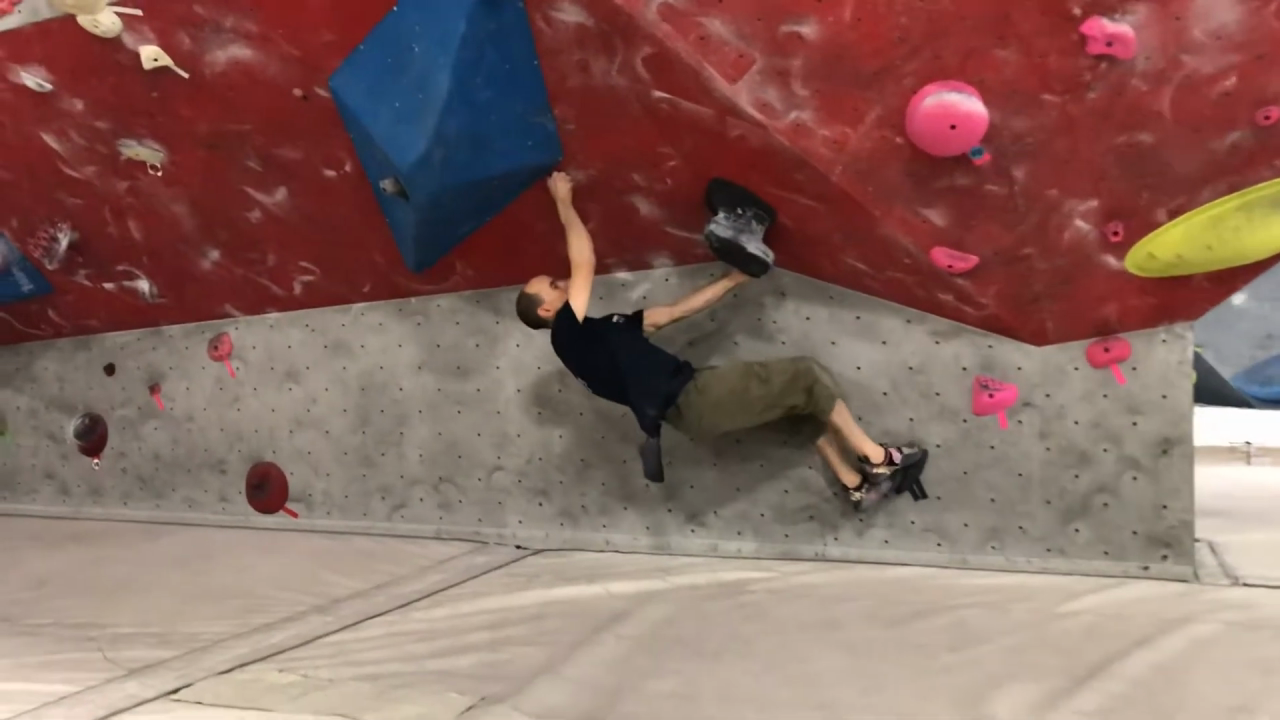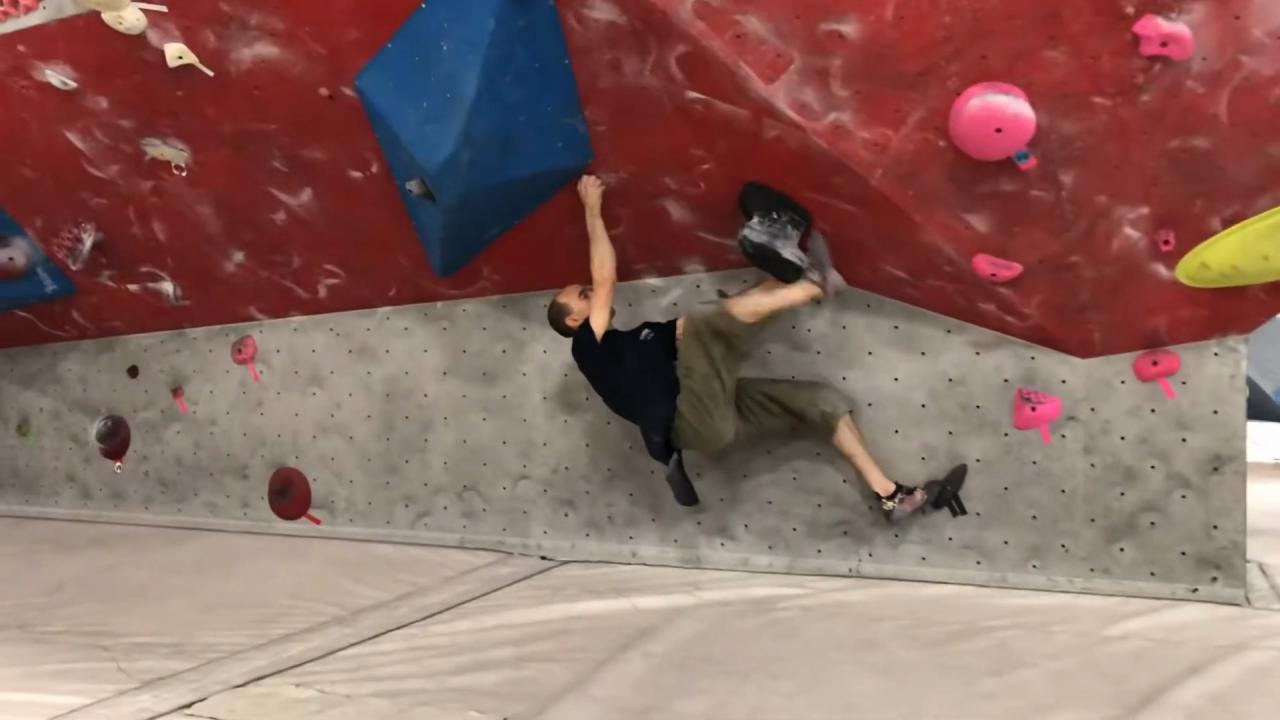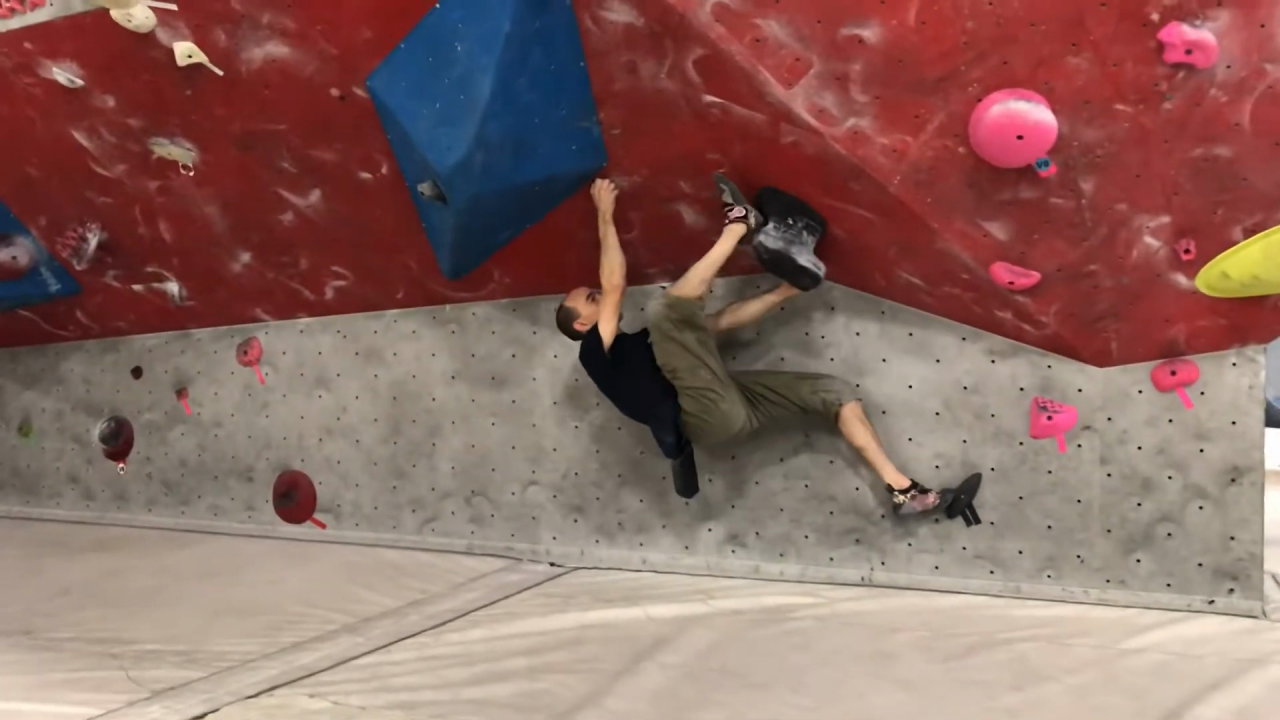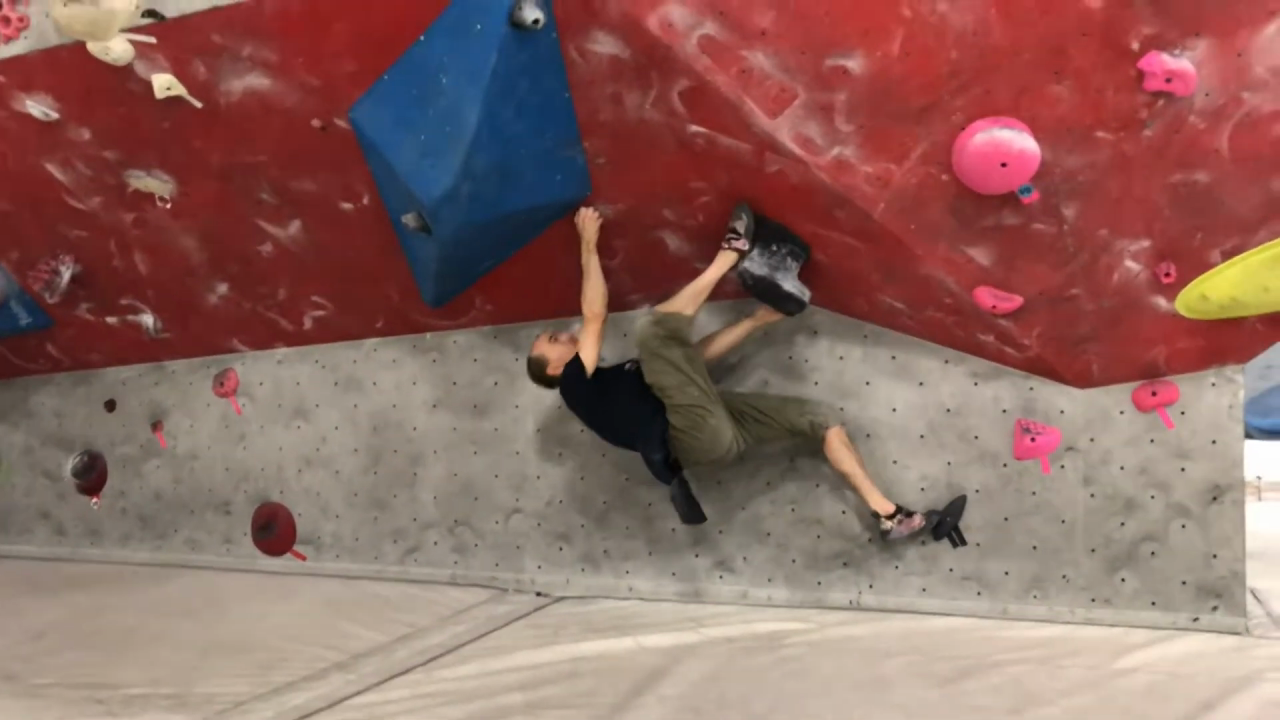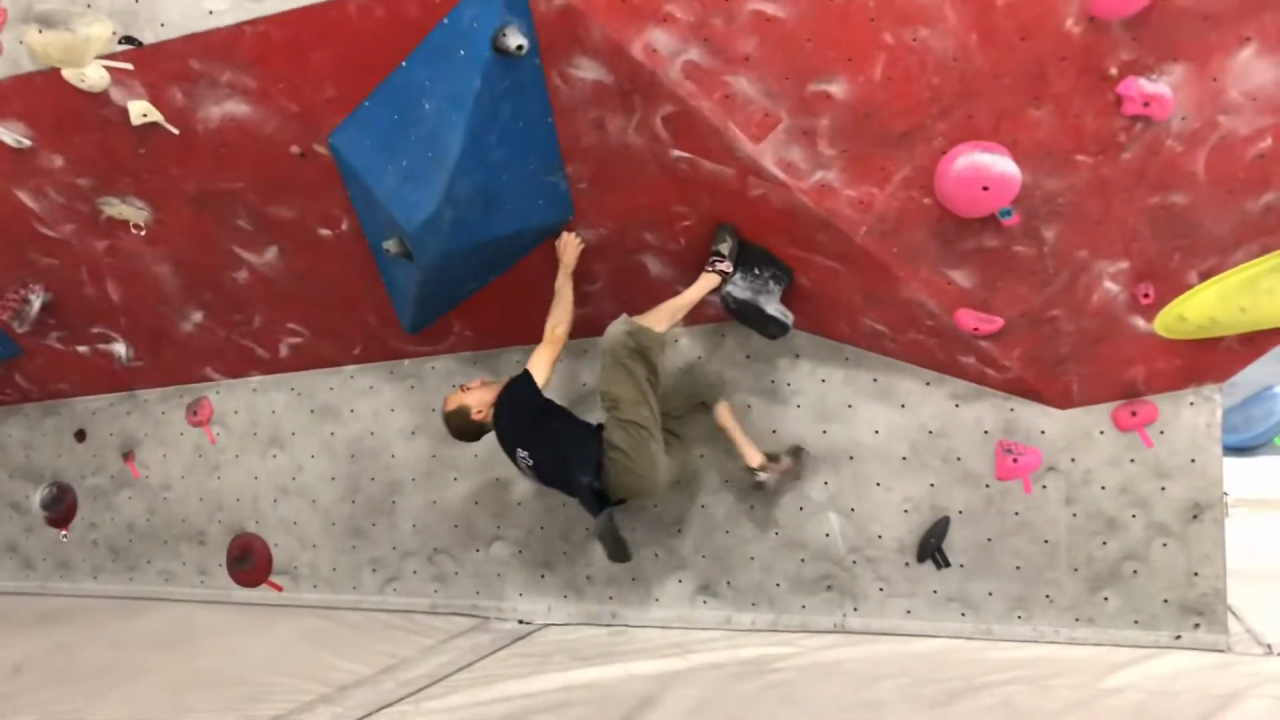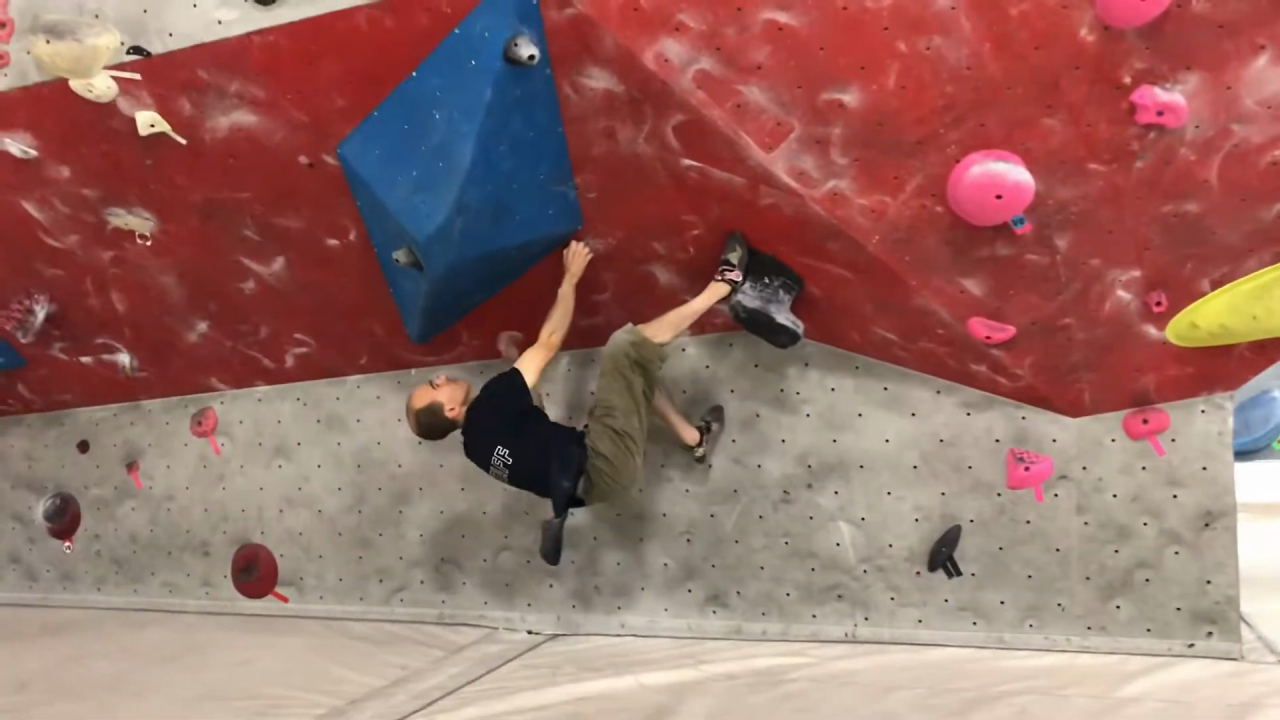
dt=0.4s
person 1, frame 1
left shoulder: (605, 328)
right shoulder: (568, 335)
left elbow: (672, 312)
right elbow: (585, 263)
left wrist: (733, 279)
right wrist: (564, 202)
left hip: (694, 396)
right hip: (694, 404)
left knee: (802, 396)
right knee: (805, 375)
left ankle: (857, 485)
right ankle: (875, 457)
person 1, frame 2
left shoulder: (642, 336)
right shoulder: (589, 349)
right elbow: (605, 278)
left wrist: (766, 288)
right wrist: (592, 209)
left hip: (721, 415)
right hip: (701, 423)
left knee: (825, 401)
right knee: (710, 317)
left ankle: (890, 495)
right ankle: (812, 284)
person 1, frame 3
left shoulder: (644, 343)
right shoulder: (596, 353)
left elbow: (720, 320)
right elbow: (614, 284)
left wrist: (784, 292)
right wrist: (605, 215)
left hip: (732, 405)
right hip: (710, 414)
left knee: (834, 392)
right knee: (672, 309)
left ankle: (902, 490)
right ankle: (735, 228)
person 1, frame 4
left shoulder: (610, 378)
right shoulder: (576, 385)
left elbow: (693, 359)
right elbow: (594, 316)
left wrist: (753, 321)
right wrist: (588, 243)
left hip: (715, 429)
right hip: (698, 434)
left knee: (818, 415)
right knee: (654, 325)
left ankle: (887, 514)
right ankle: (728, 255)
person 1, frame 5
left shoulder: (517, 441)
right shoulder: (515, 407)
right elbow: (555, 338)
left wrist: (638, 377)
right wrist: (566, 268)
left hip: (630, 469)
right hip: (631, 471)
left knee: (700, 385)
right knee: (622, 335)
left ankle: (759, 464)
right ankle: (710, 277)
person 1, frame 6
left shoulder: (477, 445)
right shoulder: (490, 407)
right elbow: (550, 342)
left wrist: (517, 364)
right wrist: (570, 276)
left hip: (593, 478)
right hip: (607, 469)
left knee: (637, 363)
right knee: (625, 345)
left ankle: (693, 438)
right ankle: (721, 284)
